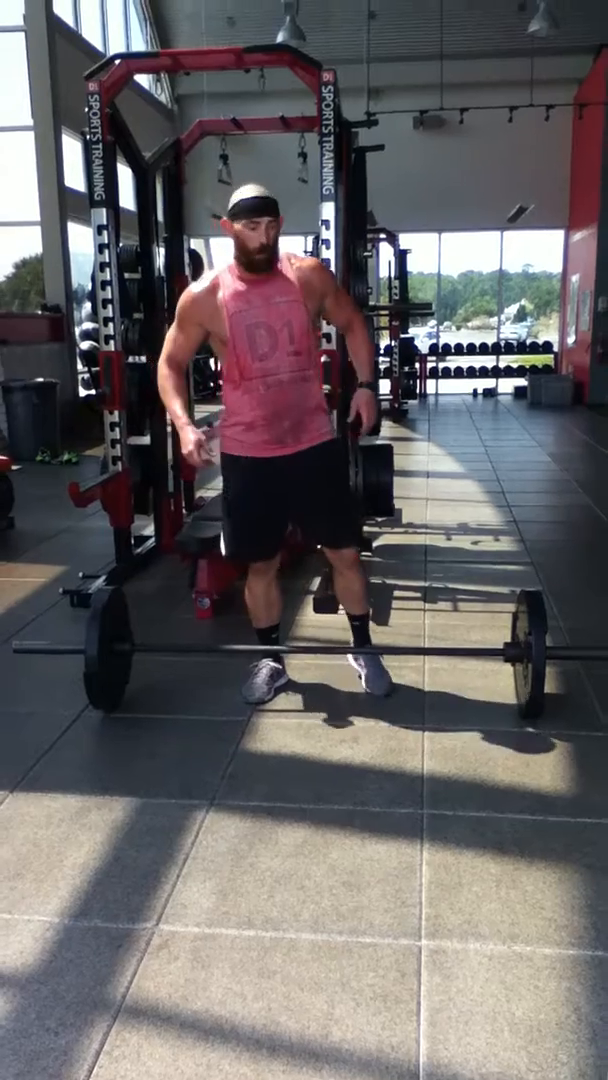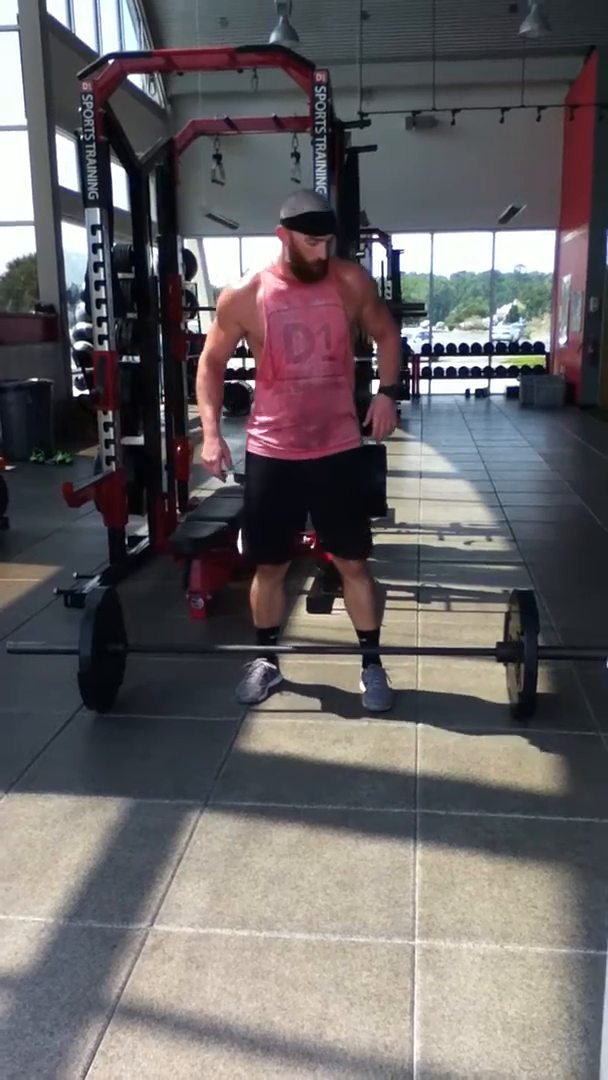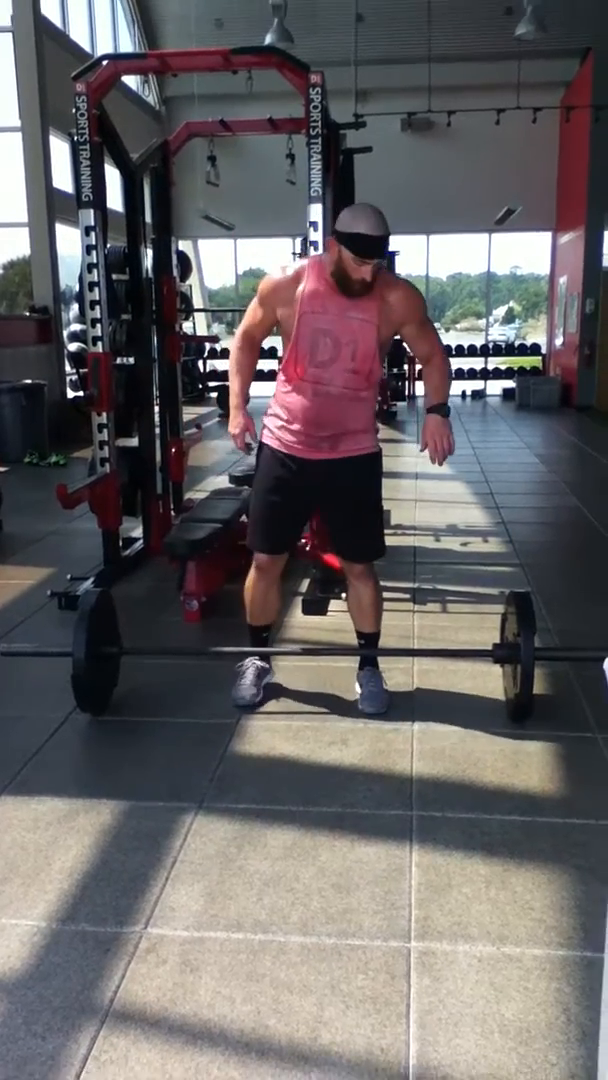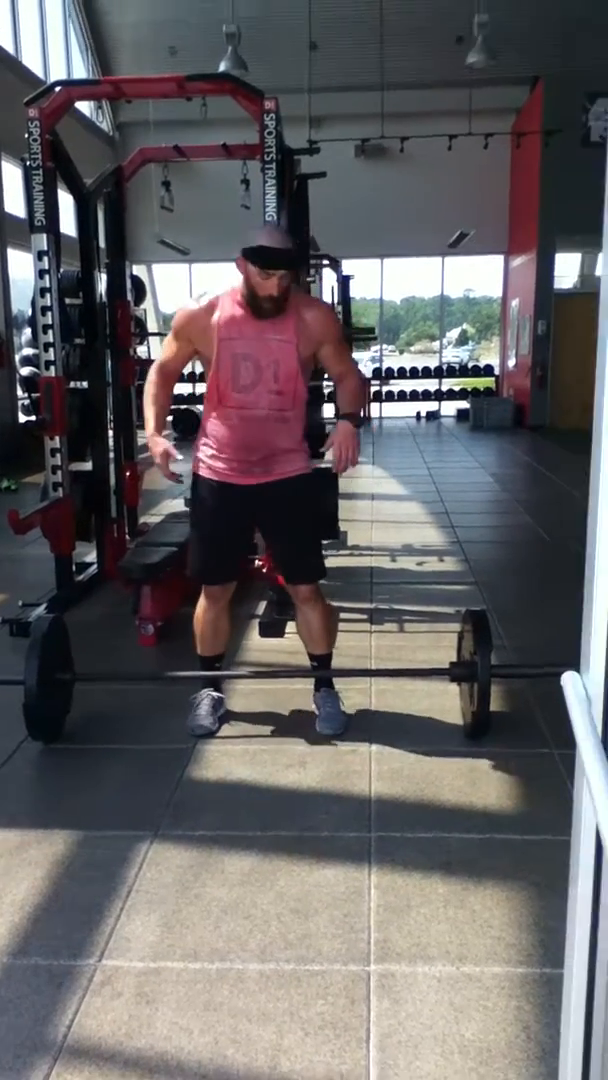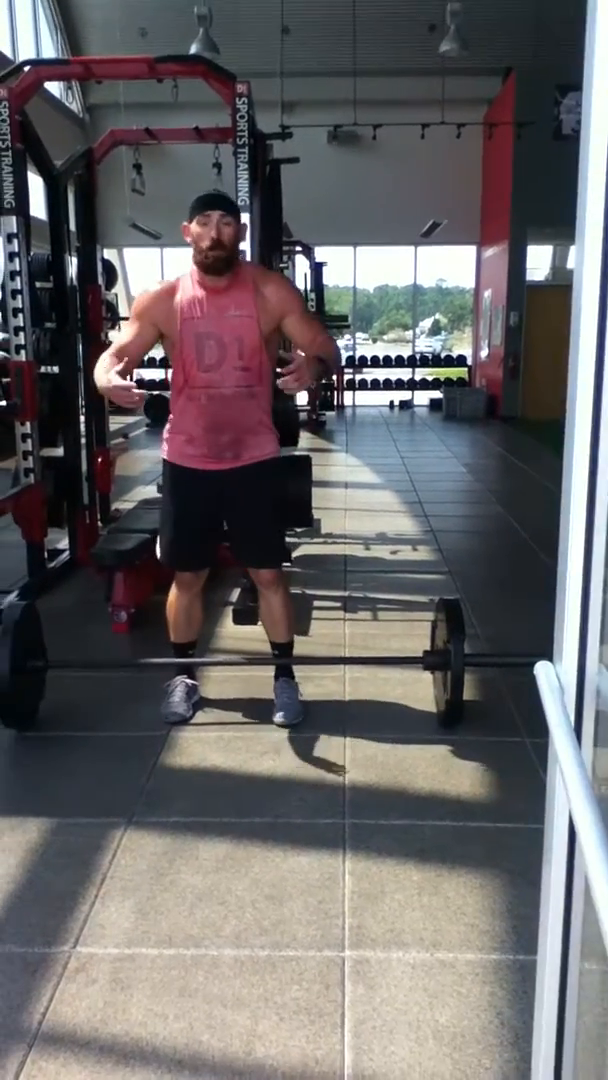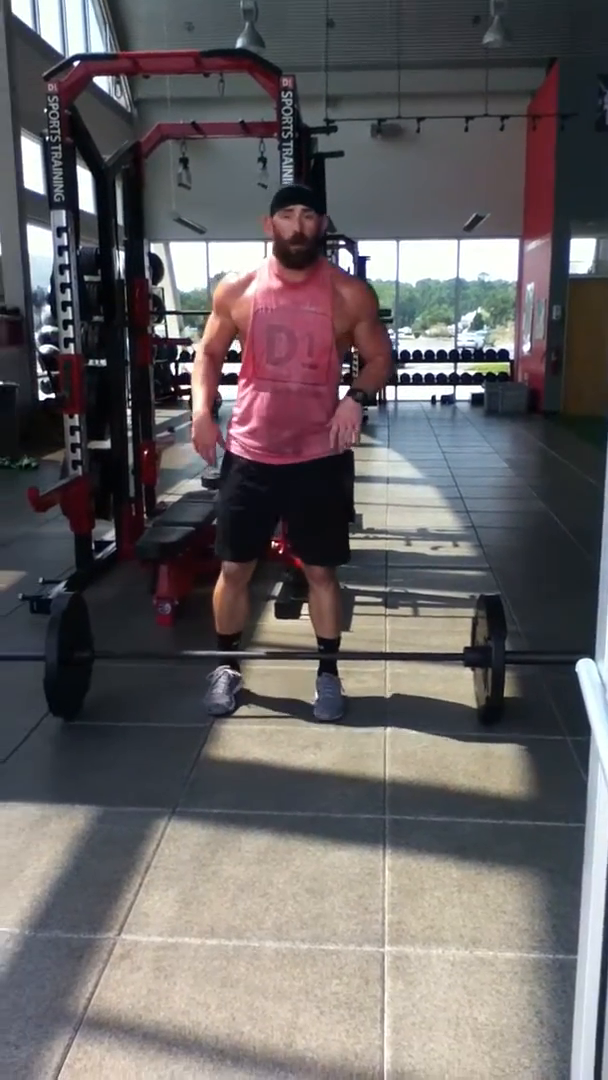
dt=0.4s
person 1, frame 1
left shoulder: (310, 275)
right shoulder: (202, 297)
left elbow: (352, 324)
right elbow: (171, 364)
left wrist: (365, 385)
right wrist: (183, 423)
left hip: (315, 443)
right hip: (246, 452)
left knee: (344, 553)
right knee: (260, 564)
left ankle: (363, 648)
right ankle: (270, 658)
person 1, frame 2
left shoulder: (352, 282)
right shoulder: (242, 296)
left elbow: (386, 333)
right elbow: (211, 362)
left wrist: (387, 392)
right wrist: (210, 430)
left hip: (339, 450)
right hip: (271, 453)
left knee: (353, 564)
right knee: (269, 566)
left ankle: (371, 662)
right ankle: (266, 658)
person 1, frame 3
left shoulder: (398, 298)
right shoulder: (284, 286)
left elbow: (432, 355)
right elbow: (246, 339)
left wrist: (436, 410)
right wrist: (238, 407)
left hip: (353, 453)
right hip: (284, 446)
left knee: (359, 566)
right knee: (266, 559)
left ankle: (368, 665)
right ankle: (257, 657)
person 1, frame 4
left shoulder: (315, 318)
right shoulder: (199, 317)
left elbow: (347, 374)
right elbow: (163, 371)
left wrist: (348, 420)
right wrist: (154, 431)
left hip: (287, 474)
right hip: (219, 476)
left knee: (306, 587)
right knee: (215, 589)
left ankle: (324, 686)
right ankle: (211, 686)
person 1, frame 5
left shoulder: (273, 292)
right shoulder: (161, 300)
left elbow: (324, 347)
right elbow: (118, 353)
left wrist: (314, 366)
right wrist: (107, 376)
left hip: (255, 458)
right hip: (188, 461)
left knee: (268, 574)
right knee: (187, 577)
left ankle: (284, 675)
right ankle: (184, 675)
person 1, frame 6
left shoulder: (349, 293)
right shoulder: (236, 290)
left elbow: (379, 356)
right elbow: (209, 353)
left wrist: (354, 398)
right wrist: (202, 411)
left hip: (317, 456)
right hip: (248, 454)
left knee: (320, 571)
right knee: (234, 568)
left ankle: (327, 671)
right ankle: (226, 666)
